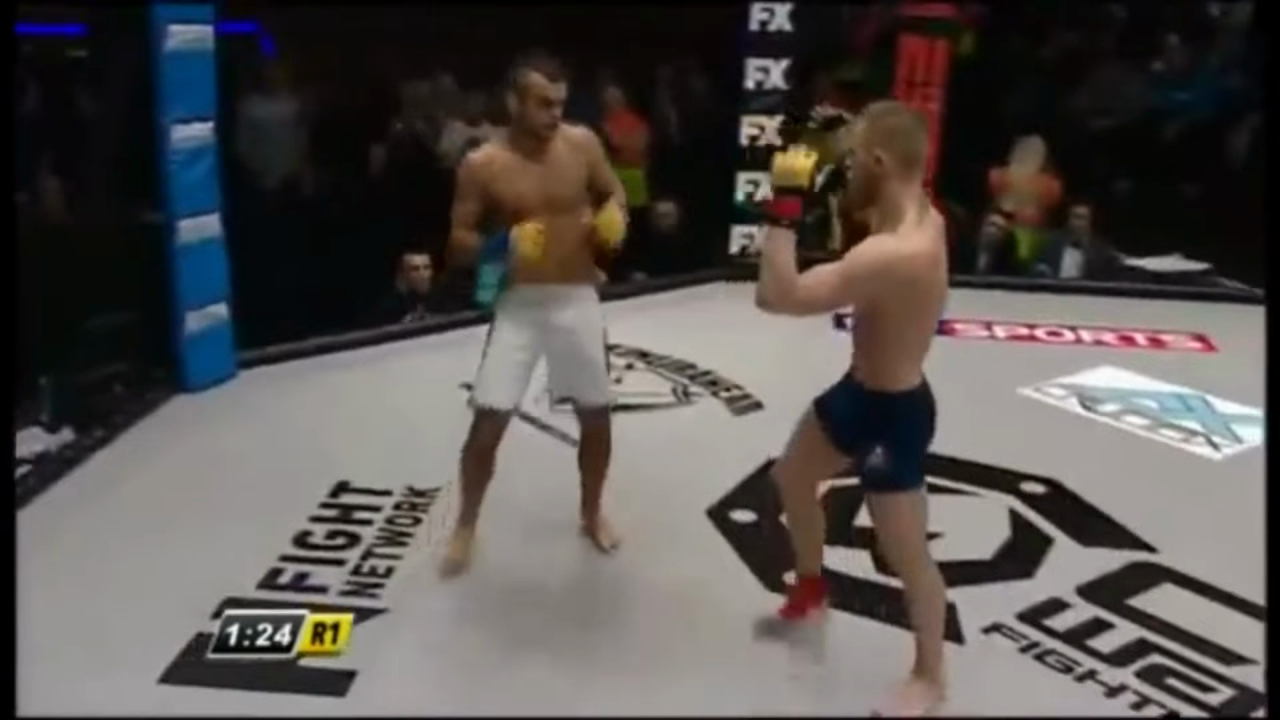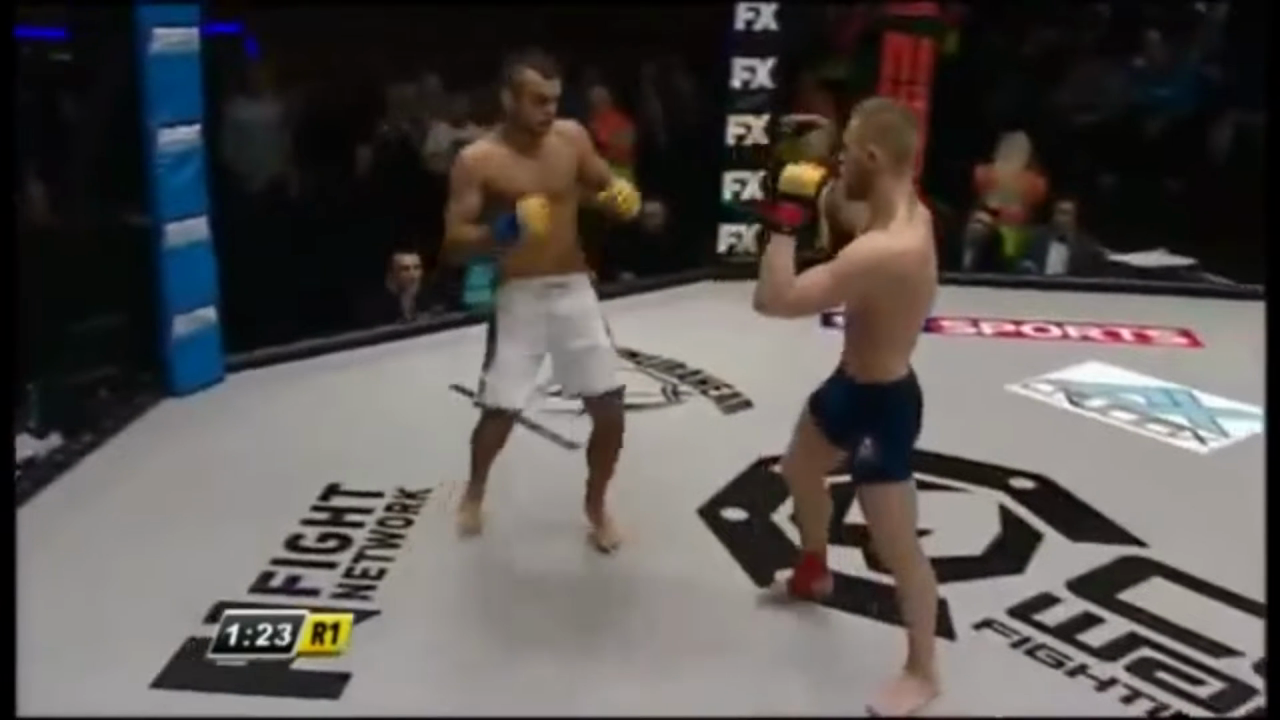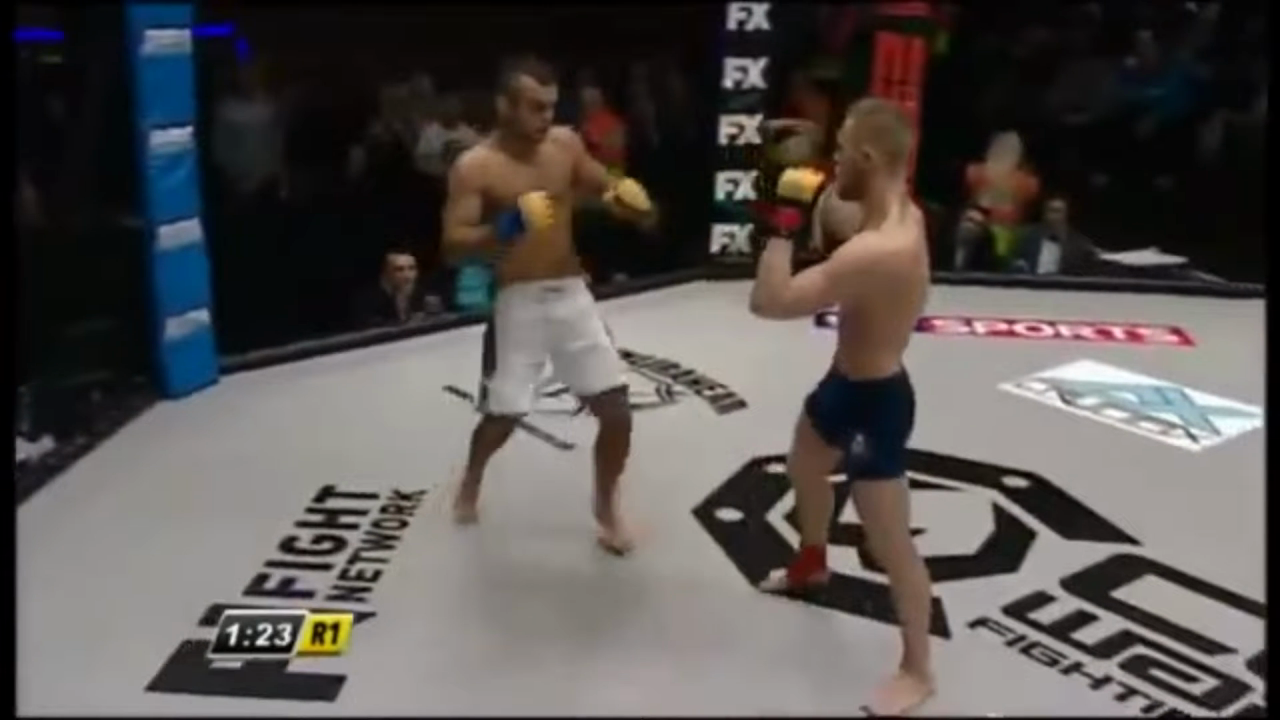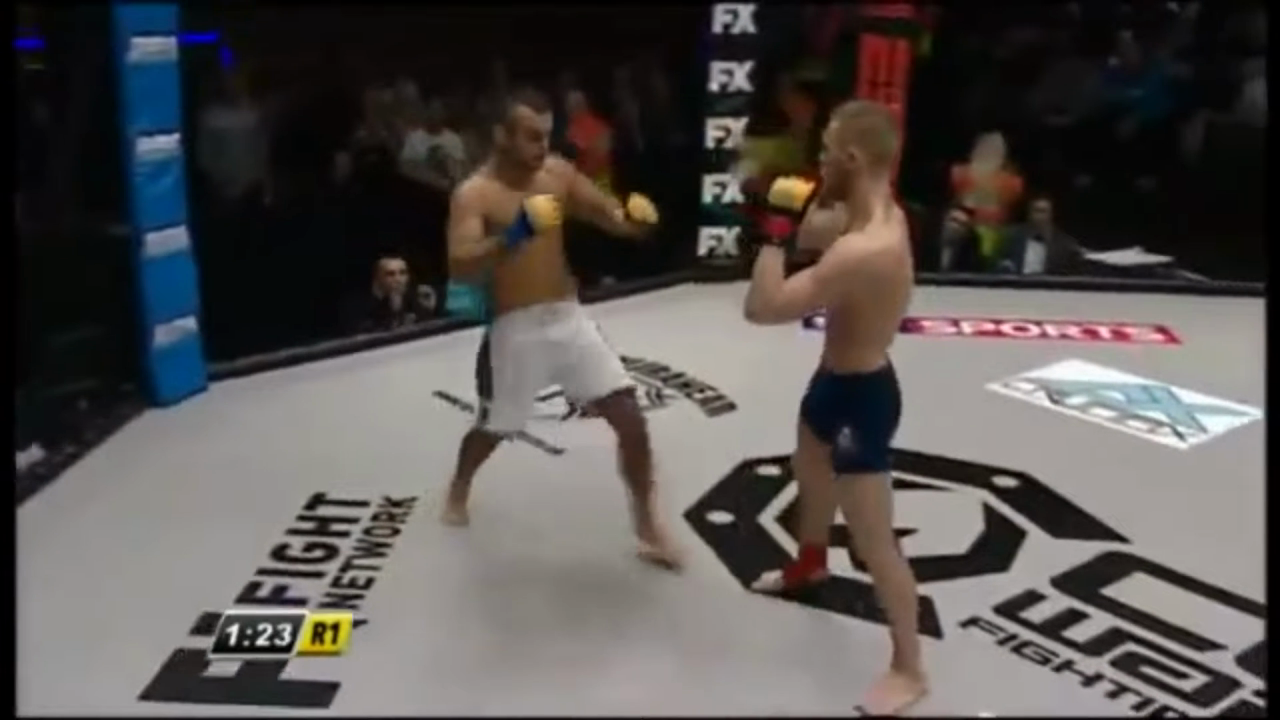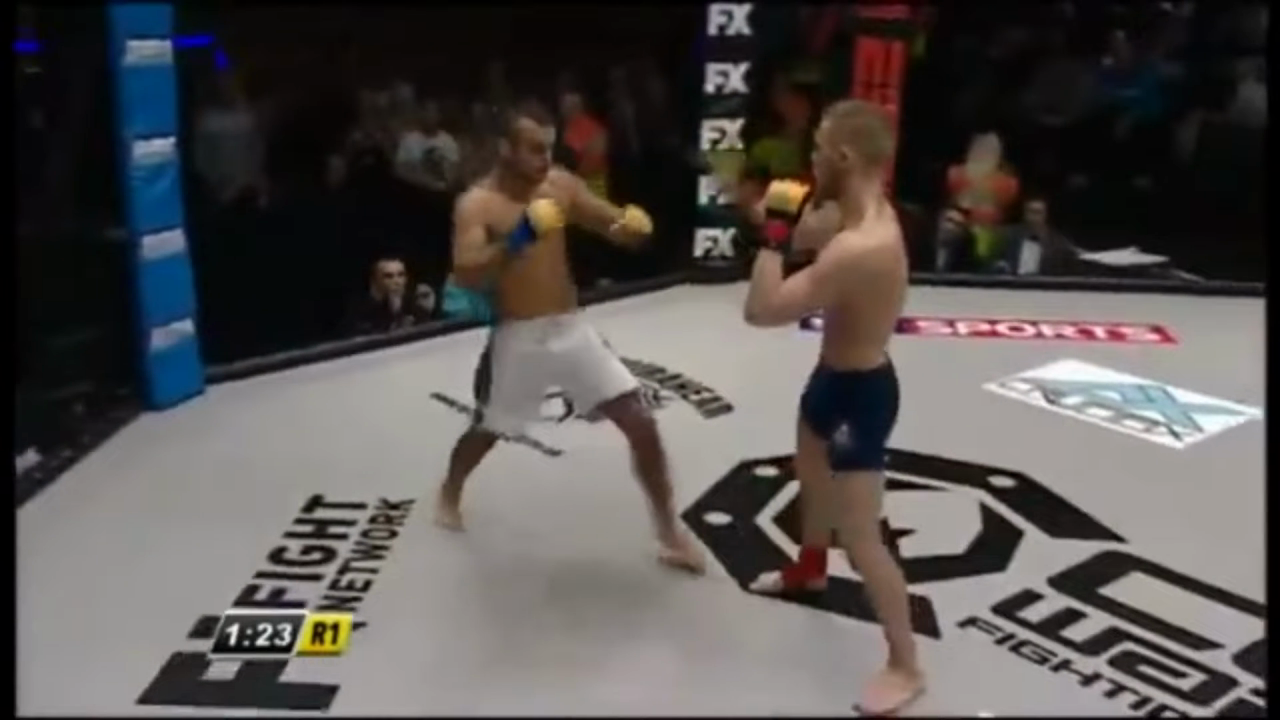
dt=0.3s
person 1, frame 1
left shoulder: (894, 255)
right shoulder: (918, 215)
left elbow: (775, 295)
right elbow: (864, 207)
left wrist: (787, 205)
right wrist: (839, 157)
left hip: (893, 414)
right hip: (859, 389)
left knee: (906, 555)
right knee: (791, 478)
right ankle: (808, 594)
person 1, frame 2
left shoulder: (886, 252)
right shoulder: (906, 211)
left elbow: (773, 299)
right elbow: (845, 211)
left wrist: (787, 214)
right wrist: (821, 182)
left hip: (882, 405)
right hip: (851, 383)
left knee: (897, 548)
right knee: (799, 470)
right ankle: (813, 572)
person 1, frame 3
left shoulder: (878, 253)
right shoulder: (900, 214)
left elbow: (768, 301)
right elbow: (840, 222)
left wrist: (784, 219)
right wrist: (807, 200)
left hip: (874, 402)
right hip: (846, 382)
left knee: (890, 545)
right knee: (805, 469)
left ankle: (917, 670)
right ankle: (810, 564)
person 1, frame 4
left shoulder: (864, 252)
right shoulder: (879, 213)
left elbow: (762, 308)
right elbow: (819, 230)
left wrist: (778, 226)
right wrist: (797, 216)
left hip: (861, 397)
right hip: (836, 380)
left knee: (873, 541)
right knee: (809, 471)
left ankle: (908, 669)
right ankle: (809, 563)
person 1, frame 5
left shoulder: (859, 247)
right shoulder: (859, 210)
left elbow: (762, 310)
right elbow: (779, 217)
left wrist: (774, 233)
right wrist: (756, 208)
left hip: (865, 389)
right hip: (837, 374)
left knee: (859, 535)
right knee: (813, 472)
left ankle: (904, 665)
right ankle: (810, 567)
person 2, frame 1
left shoulder: (582, 144)
right shoulder: (482, 164)
left elbow: (613, 191)
right elbow: (458, 238)
left wrist: (612, 216)
right wrist: (500, 246)
left hip: (578, 300)
right hip: (519, 305)
left knee: (597, 419)
right knee: (488, 422)
left ankle: (591, 511)
right ankle: (466, 524)
person 2, frame 2
left shoulder: (572, 137)
right shoulder: (477, 160)
left elbow: (607, 183)
right elbow: (456, 238)
left wrist: (622, 196)
right wrist: (506, 228)
left hip: (575, 292)
right hip: (519, 299)
left knee: (610, 414)
right knee: (498, 416)
left ankle: (596, 508)
right ankle: (475, 493)
person 2, frame 3
left shoulder: (565, 144)
right shoulder: (474, 167)
left elbow: (605, 188)
right elbow: (455, 246)
left wrist: (628, 200)
right wrist: (507, 226)
left hip: (572, 296)
right hip: (518, 303)
left knee: (617, 412)
right knee: (501, 415)
left ankle: (606, 510)
right ankle: (470, 483)
person 2, frame 4
left shoulder: (558, 172)
right shoulder: (473, 194)
left elbow: (606, 212)
right elbow: (461, 266)
left wrist: (633, 217)
right wrist: (515, 234)
left hip: (569, 317)
right hip: (515, 328)
left knee: (630, 419)
right knee: (494, 429)
left ankle: (646, 524)
right ankle: (459, 489)
person 2, frame 5
left shoulder: (562, 184)
right shoulder: (476, 204)
left elbow: (613, 221)
right elbow: (467, 275)
left wrist: (631, 225)
right wrist: (517, 240)
left hip: (572, 329)
right hip: (517, 339)
left knee: (642, 425)
right knee: (486, 431)
left ankle: (669, 530)
right ankle: (449, 493)
